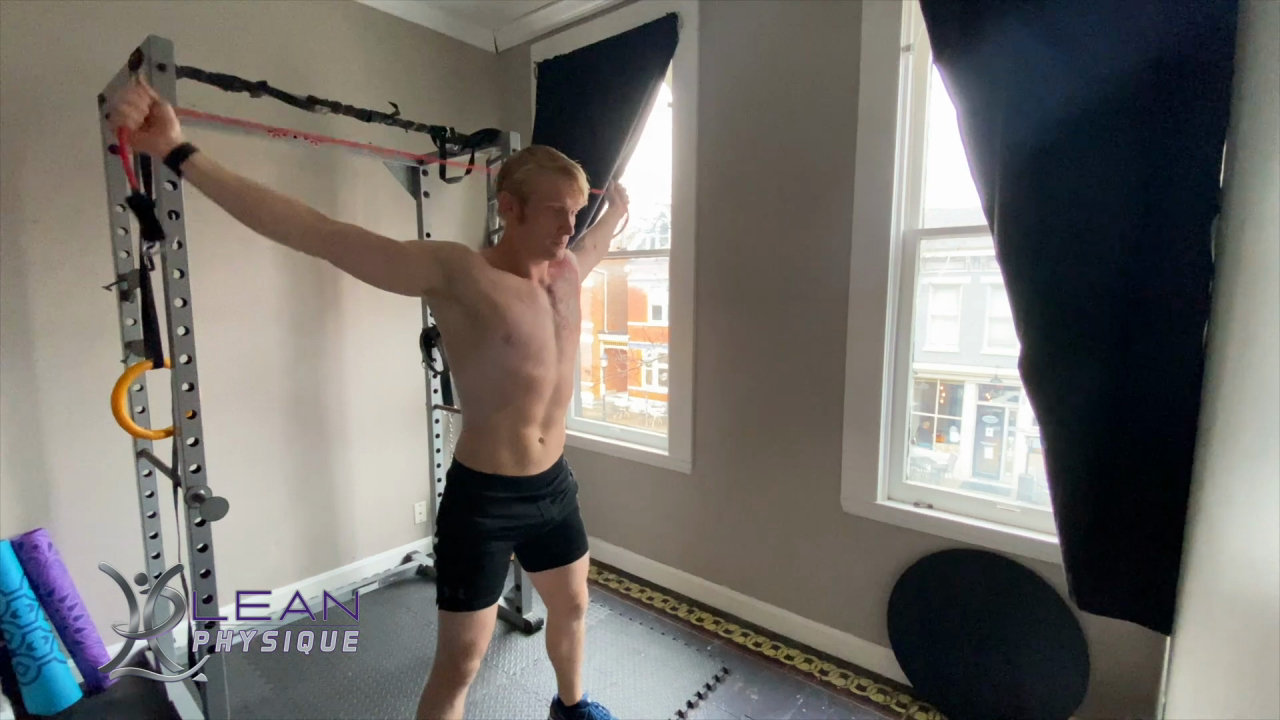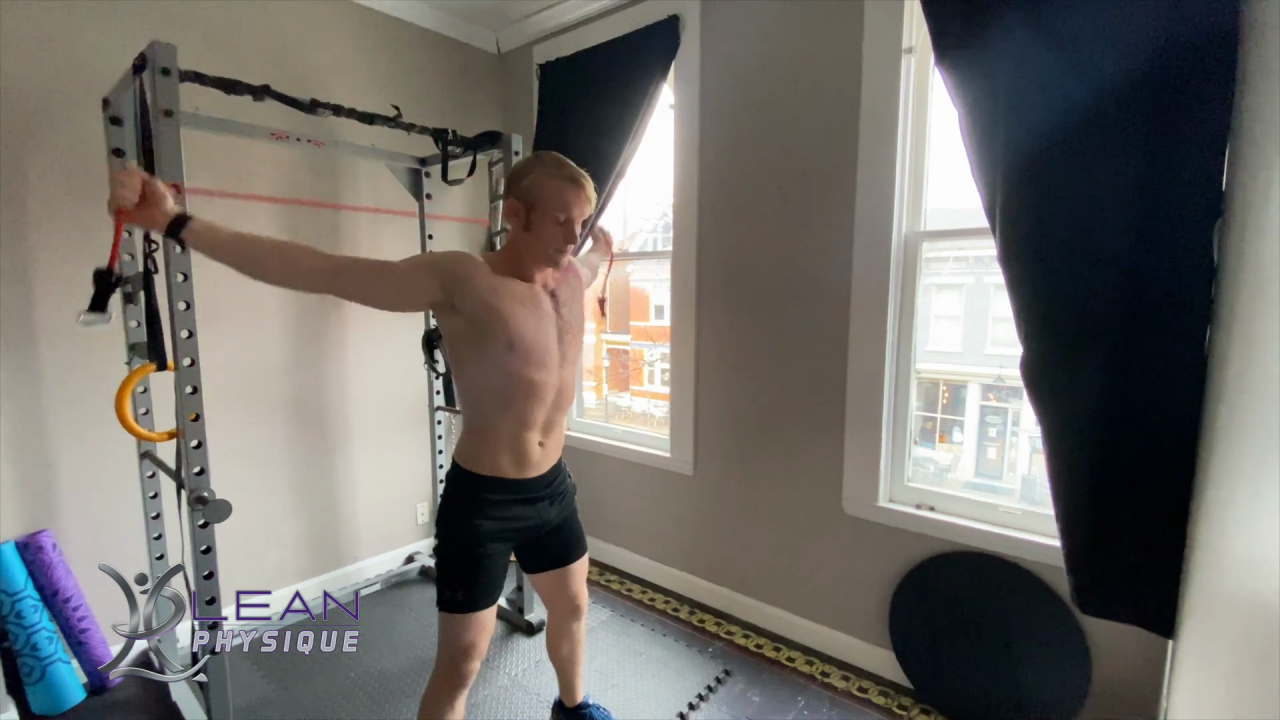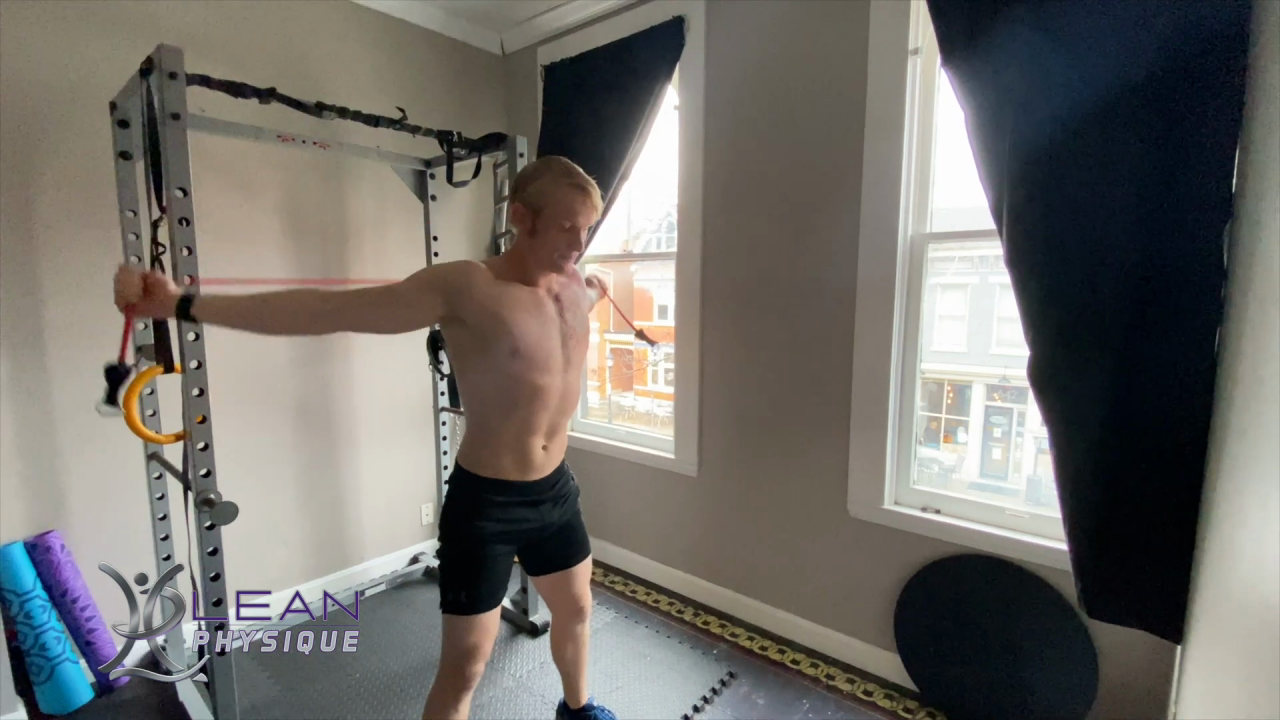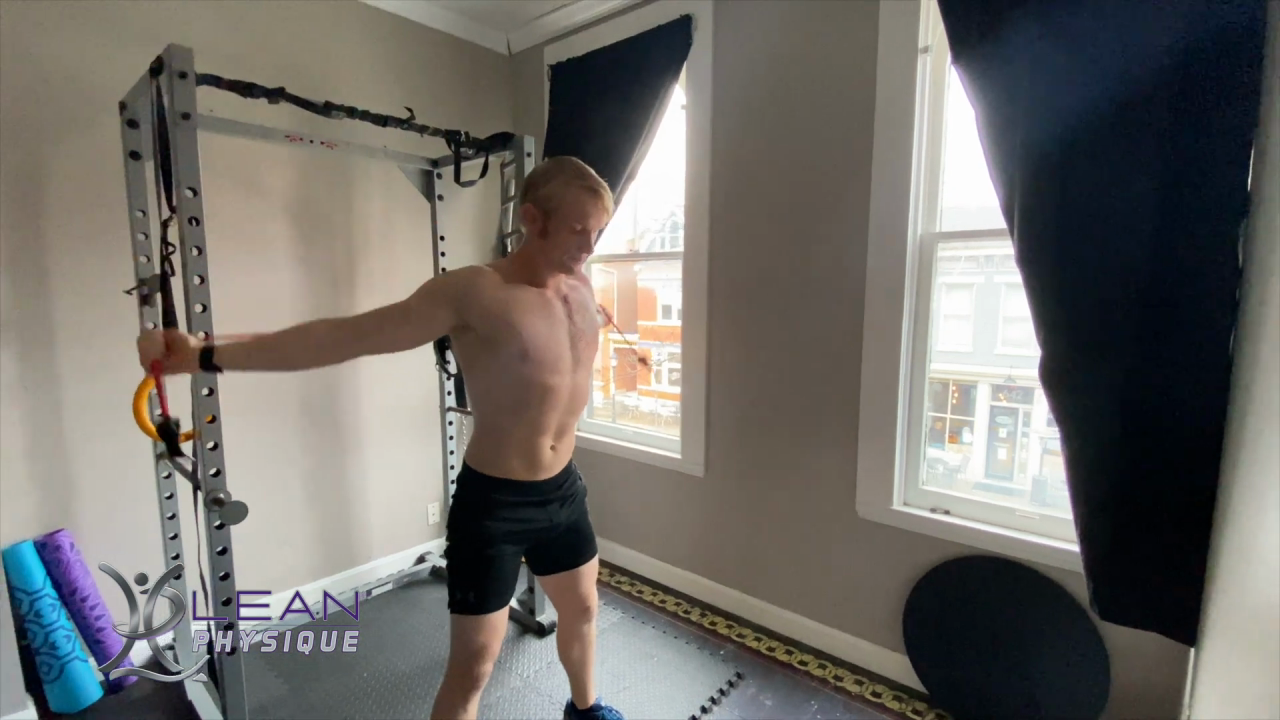
dt=0.2s
person 1, frame 1
left shoulder: (569, 271)
right shoulder: (456, 274)
right elbow: (322, 236)
left hip: (554, 486)
right hip: (482, 499)
left knee: (571, 606)
right knee: (460, 662)
person 1, frame 2
left shoulder: (572, 276)
right shoulder: (460, 280)
right elbow: (322, 273)
right wrist: (178, 224)
left hip: (553, 488)
right hip: (480, 501)
left knee: (571, 608)
right knee: (459, 664)
person 1, frame 3
left shoulder: (571, 286)
right shoulder: (466, 288)
right elbow: (328, 310)
left wrist: (596, 288)
right wrist: (186, 303)
left hip: (556, 491)
right hip: (484, 503)
left knee: (575, 610)
right knee: (464, 667)
person 1, frame 4
left shoulder: (580, 288)
right shoulder: (475, 293)
right elbow: (347, 337)
right wrist: (208, 355)
left hip: (563, 491)
right hip: (491, 502)
left knee: (582, 610)
right knee: (472, 667)
